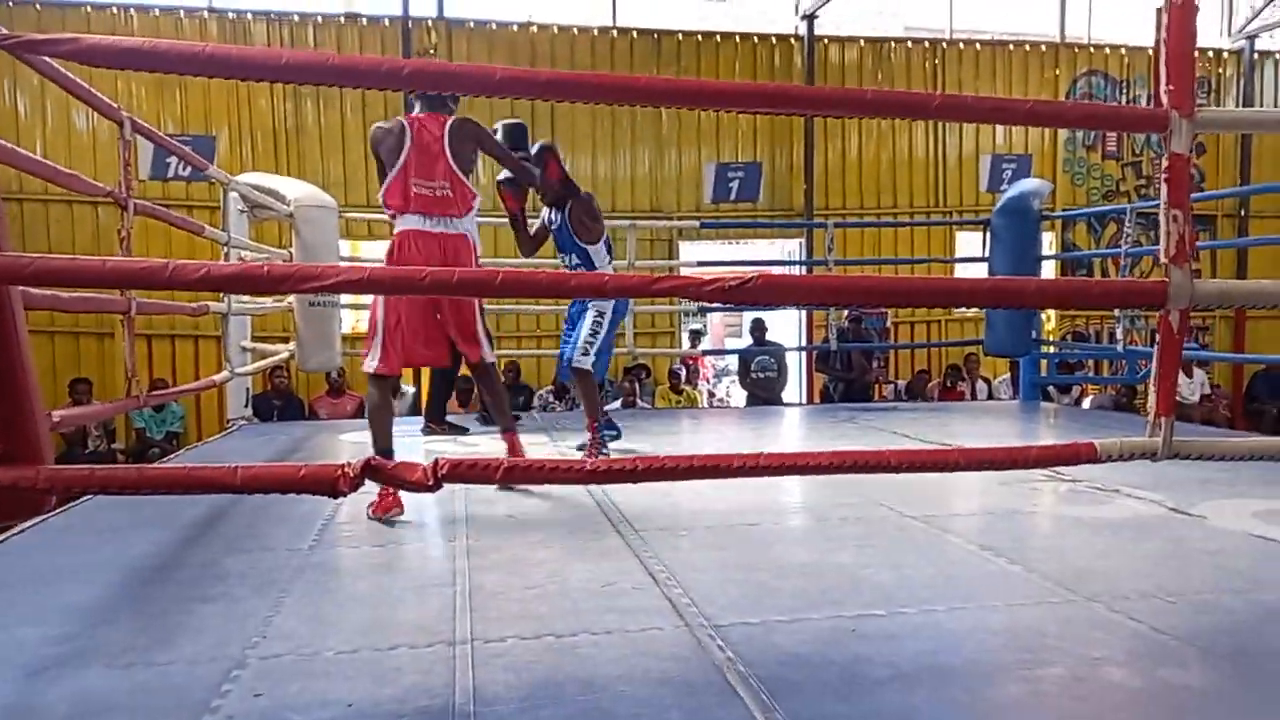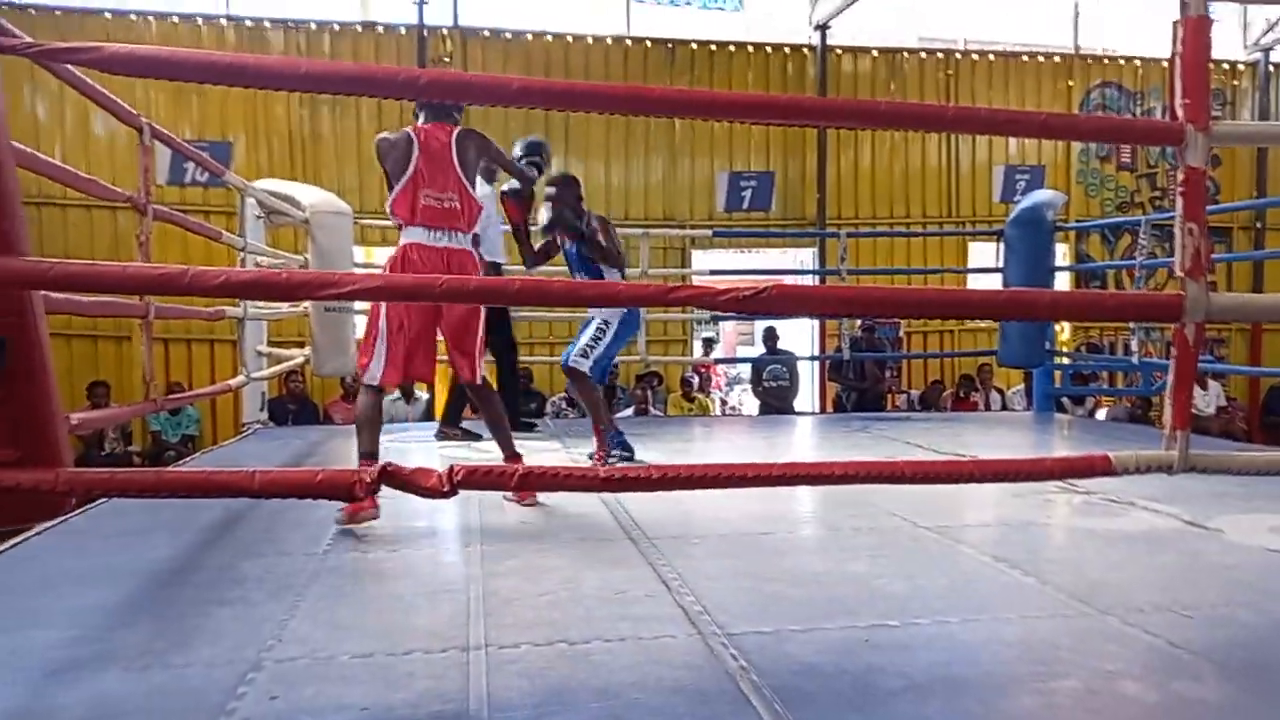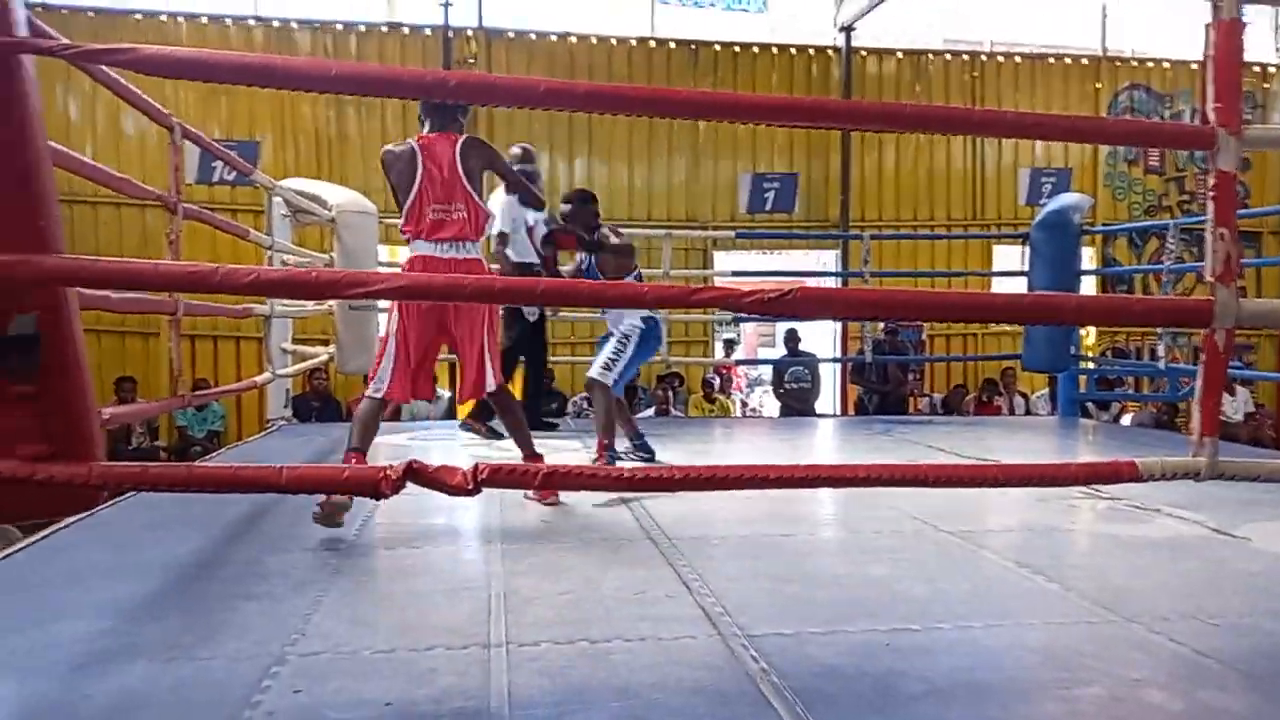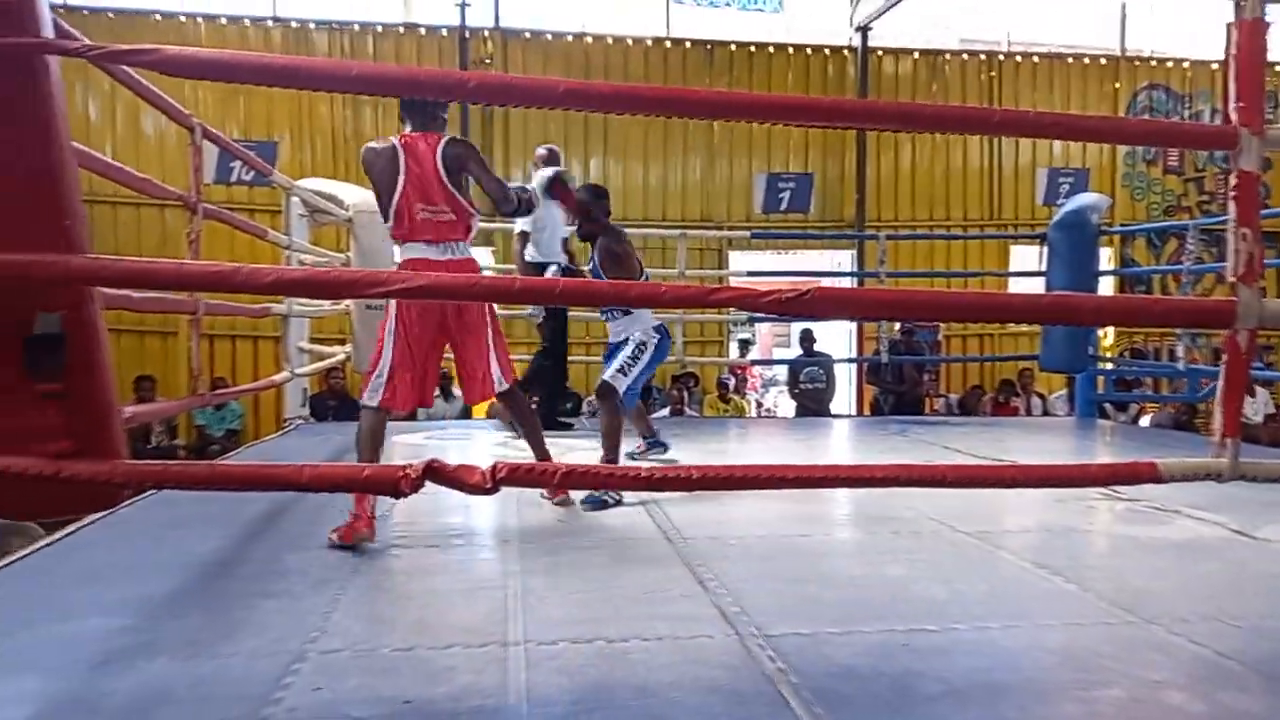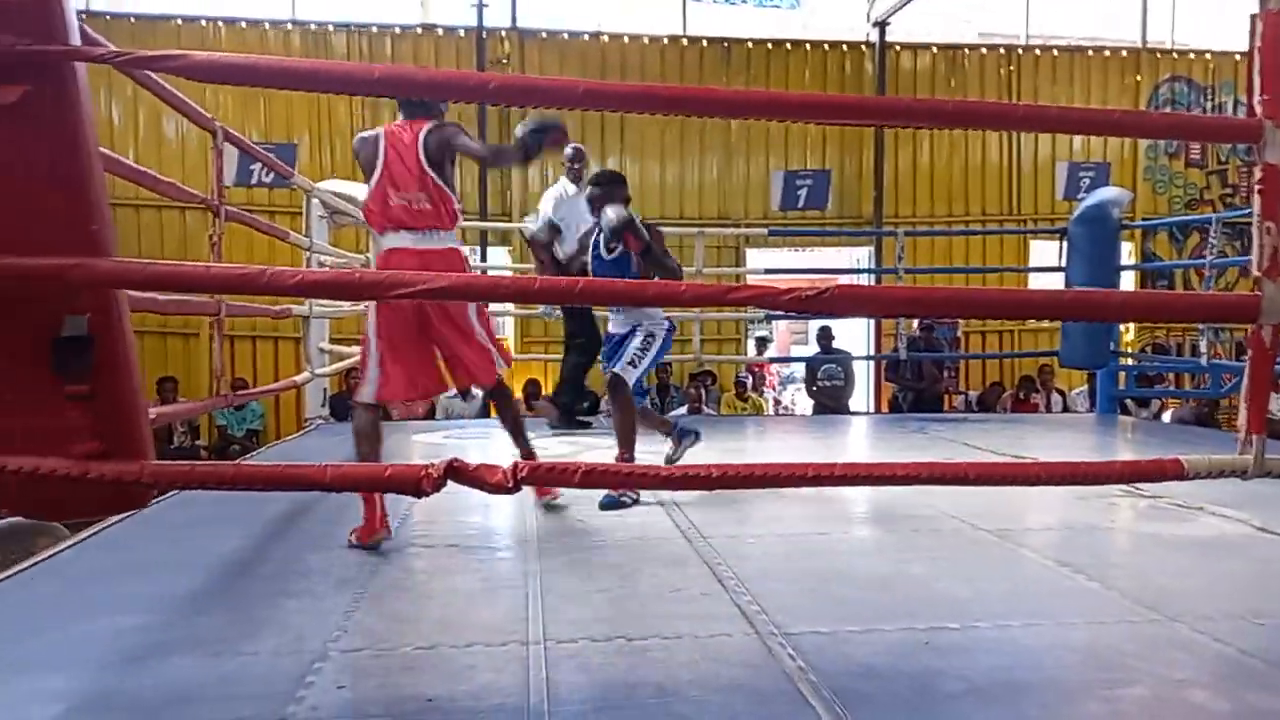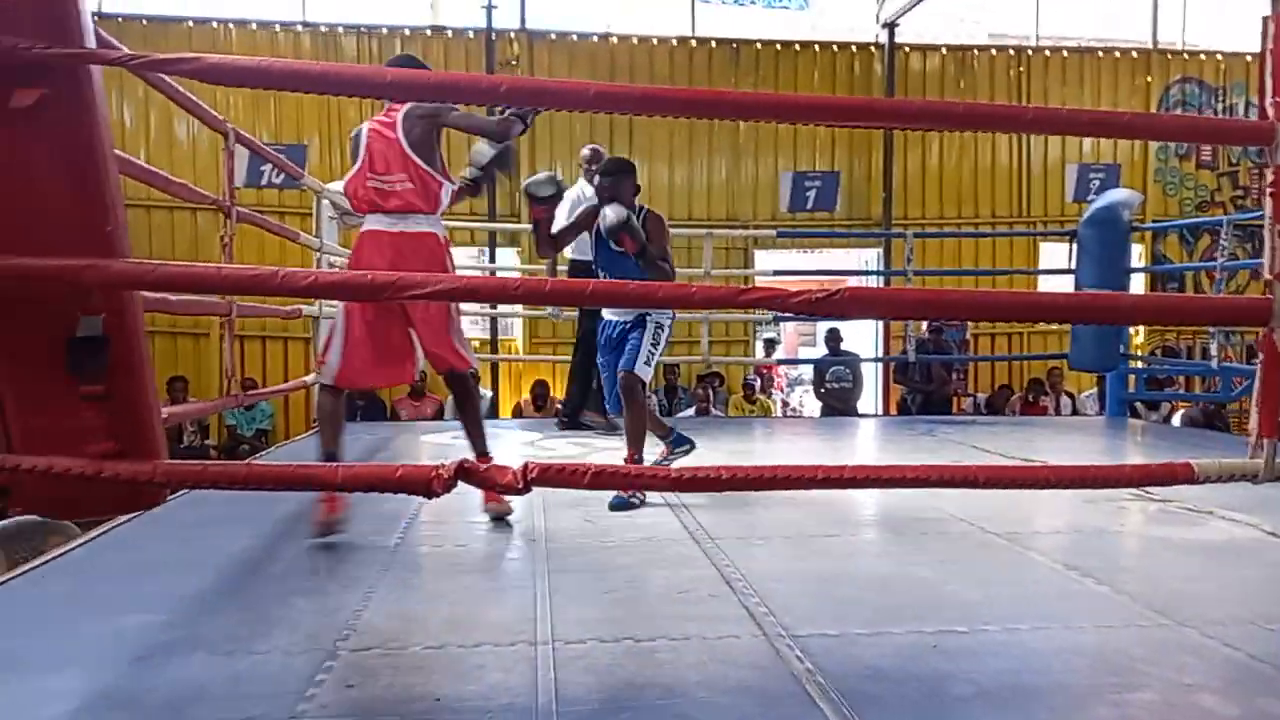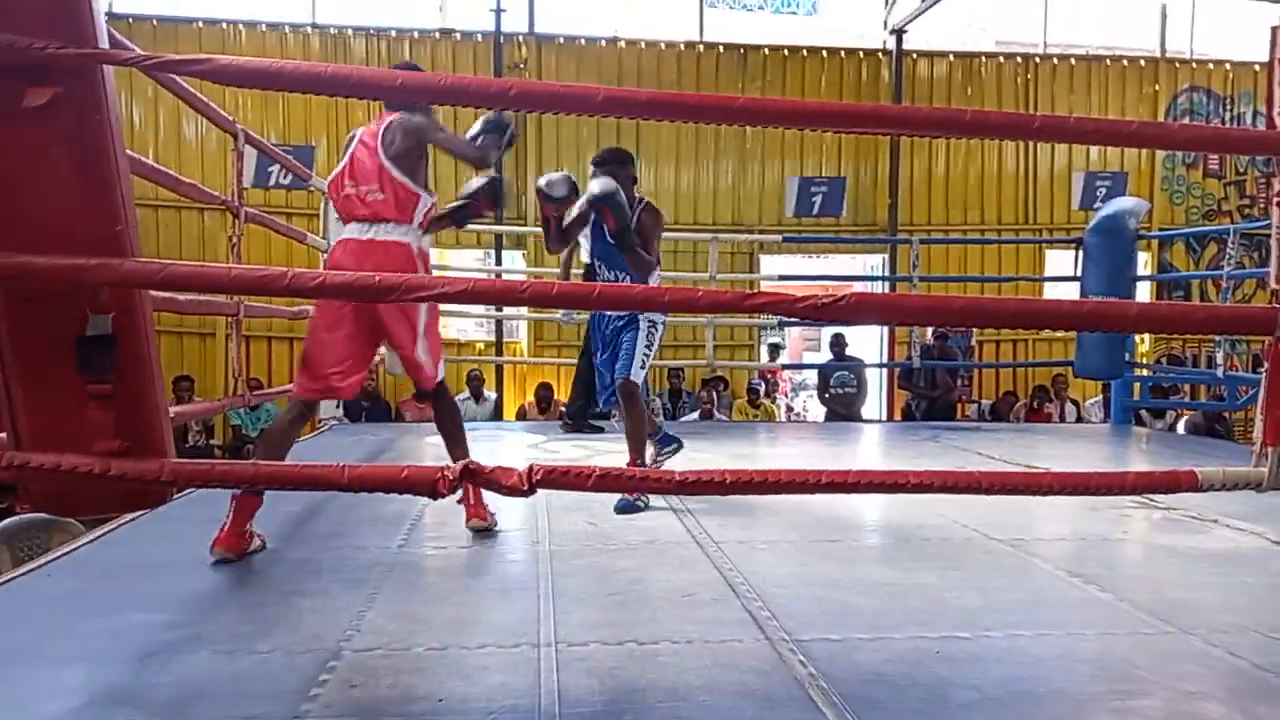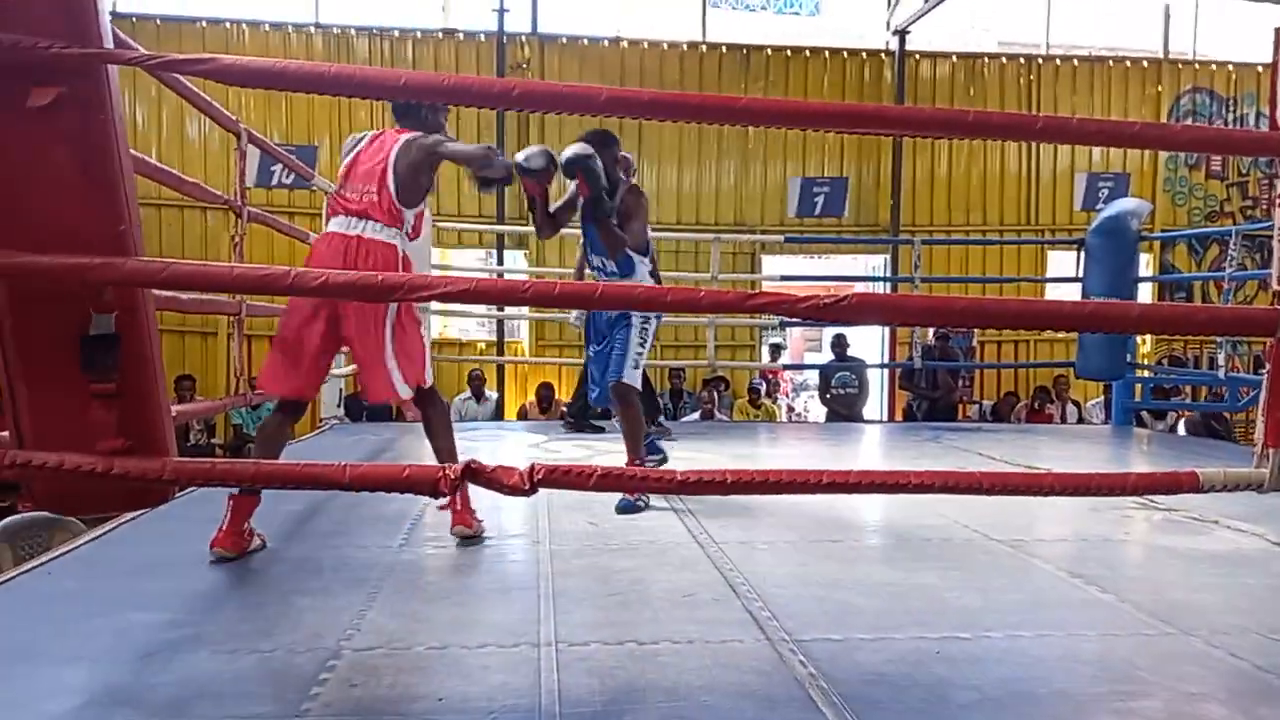
dt=0.1s
person 1, frame 1
left shoulder: (385, 133)
right shoulder: (464, 129)
right elbow: (527, 174)
right wrist: (530, 169)
left hip: (409, 248)
right hip: (458, 249)
left knee: (382, 370)
right knee: (480, 359)
left ankle: (388, 489)
right ankle: (513, 450)
person 1, frame 2
left shoulder: (389, 145)
right shoulder: (471, 141)
right elbow: (528, 181)
right wrist: (531, 166)
left hip: (413, 261)
right hip: (461, 263)
left knee: (377, 378)
right knee: (471, 378)
person 1, frame 3
left shoulder: (394, 156)
right shoulder: (474, 149)
right elbow: (533, 199)
right wrist: (525, 189)
left hip: (422, 271)
right hip: (472, 273)
left knee: (382, 387)
right knee: (491, 383)
person 1, frame 4
left shoulder: (375, 154)
right shoulder: (455, 149)
right elbow: (507, 205)
right wrist: (536, 194)
left hip: (414, 275)
right hip: (462, 274)
left knee: (378, 396)
right knee: (503, 385)
left ankle: (363, 511)
person 1, frame 5
left shoulder: (366, 143)
right shoulder: (440, 133)
right elbow: (487, 155)
right wrist: (530, 142)
left hip: (395, 265)
right hip: (446, 263)
left knee: (370, 394)
right knee: (490, 377)
left ankle: (374, 515)
person 1, frame 6
left shoulder: (360, 134)
right shoulder: (418, 118)
right elbow: (501, 125)
left wrist: (466, 181)
right wrist: (509, 124)
left hip: (375, 247)
right hip: (425, 247)
left knee: (336, 378)
right knee: (457, 372)
left ankle: (331, 494)
right ankle: (490, 484)
person 1, frame 7
left shoulder: (358, 138)
right shoulder: (411, 126)
right elbow: (478, 156)
left wrist: (458, 210)
right wrist: (495, 135)
left hip: (349, 258)
right hip: (398, 261)
left knee: (309, 395)
right knee: (432, 386)
left ankle: (239, 524)
right ankle: (472, 500)
person 1, frame 8
left shoulder: (362, 143)
right shoulder: (429, 144)
right elbow: (492, 167)
right wrist: (509, 170)
left hip: (330, 252)
right hip: (381, 261)
left knee: (293, 399)
right knee: (420, 390)
left ankle: (235, 524)
right ankle: (460, 508)
person 2, frame 1
left shoulder: (580, 204)
right shoulder: (549, 214)
left elbow: (596, 221)
right elbow: (528, 250)
left wrist: (562, 179)
right wrist: (515, 211)
left hip: (605, 298)
right hip: (582, 299)
left knee: (580, 363)
right knee: (572, 367)
left ankle: (597, 442)
right ankle: (603, 425)
person 2, frame 2
left shoulder: (596, 224)
right shoulder: (564, 232)
left elbow: (618, 258)
right elbow: (532, 263)
left wrist: (578, 233)
left hip: (616, 315)
right hip: (600, 315)
left knee: (575, 368)
right knee: (581, 372)
left ankle: (605, 451)
right ankle: (616, 443)
person 2, frame 3
left shoulder: (607, 240)
right shoulder: (588, 252)
left elbow: (627, 251)
left wrist: (578, 240)
right wrist: (548, 258)
left hip: (637, 329)
right hip: (622, 330)
left knee: (598, 381)
right knee: (606, 385)
left ankle: (605, 460)
right ankle: (639, 444)
person 2, frame 4
left shoulder: (614, 241)
right shoulder: (590, 249)
left elbow: (626, 278)
left hip: (646, 337)
right hip: (623, 337)
left knee: (608, 392)
right knee: (621, 397)
right ankle: (651, 440)
person 2, frame 5
left shoulder: (645, 233)
right shoulder: (594, 236)
left elbow: (675, 278)
left wrist: (641, 246)
left hip: (650, 327)
right hip: (618, 331)
left knee: (617, 384)
right knee: (628, 398)
right ankle: (679, 433)
person 2, frame 6
left shoulder: (653, 223)
right shoulder: (592, 216)
left elbow: (667, 281)
right elbow: (548, 249)
left wrist: (637, 246)
left hip: (649, 316)
right hip: (611, 319)
left knee: (629, 382)
right knee: (622, 393)
right ankle: (673, 439)
person 2, frame 7
left shoulder: (648, 215)
right shoulder: (590, 205)
left elbow: (645, 273)
right elbow: (556, 245)
left wrist: (620, 231)
right wrist: (550, 207)
left hip: (643, 315)
right hip: (606, 315)
left knee: (627, 386)
right knee: (615, 396)
right ankle: (662, 438)
person 2, frame 8
left shoulder: (630, 196)
right shoulder: (581, 192)
left elbow: (621, 245)
right elbow: (546, 228)
left wrist: (595, 199)
right wrist: (536, 187)
left hip: (634, 304)
right hip: (602, 305)
left knee: (621, 387)
right knee: (608, 391)
right ankle: (650, 448)
person 3, frame 1
left shoulder: (461, 187)
right shoulder: (451, 187)
right elbow: (447, 234)
right wrist: (467, 272)
left hip: (464, 269)
right hip: (457, 268)
left knee: (479, 340)
right knee: (452, 343)
left ankle: (490, 407)
right ankle: (435, 417)
person 3, frame 2
left shoulder: (491, 195)
right shoulder: (476, 196)
right elbow: (470, 245)
right wrist: (485, 279)
left hip: (495, 275)
right hip: (484, 277)
left knee: (506, 348)
left ankle: (511, 415)
right ankle: (450, 422)
person 3, frame 3
right shoulder: (505, 197)
right elbow: (499, 246)
right wrist: (514, 281)
left hip: (532, 274)
right hip: (517, 274)
left knee: (536, 348)
right knee: (514, 347)
left ankle: (532, 415)
right ankle: (479, 415)
person 3, frame 4
left shoulder: (557, 200)
right elbow: (520, 245)
left wrist: (577, 272)
left hip: (556, 276)
right hip: (539, 273)
left knee: (558, 347)
right knee: (553, 345)
left ankle: (546, 414)
person 3, frame 5
left shoulder: (585, 198)
right shoulder: (555, 196)
right elbow: (542, 243)
left hip: (580, 273)
right hip: (564, 273)
left knee: (578, 344)
right knee: (589, 341)
left ankle: (564, 410)
right ankle: (561, 404)
person 3, frame 6
right shoulder: (573, 197)
left hip: (600, 274)
right hip: (582, 273)
left knee: (586, 346)
left ankle: (572, 414)
right ankle: (591, 409)
person 3, frame 7
left shoulder: (621, 201)
right shoulder: (589, 203)
left elbow: (630, 244)
right elbow: (570, 245)
left wrist: (641, 279)
right wrist: (564, 289)
left hip: (616, 277)
right hip: (599, 277)
left knee: (595, 350)
right knee: (619, 346)
left ankle: (575, 416)
right ankle: (630, 413)
person 3, frame 8
left shoulder: (636, 204)
right shoulder: (604, 206)
left elbow: (643, 247)
right elbow: (587, 250)
left wrist: (657, 284)
right wrist: (578, 293)
left hip: (631, 281)
right hip: (613, 282)
left knee: (603, 352)
right knee: (626, 351)
left ankle: (577, 415)
right ankle: (650, 418)
